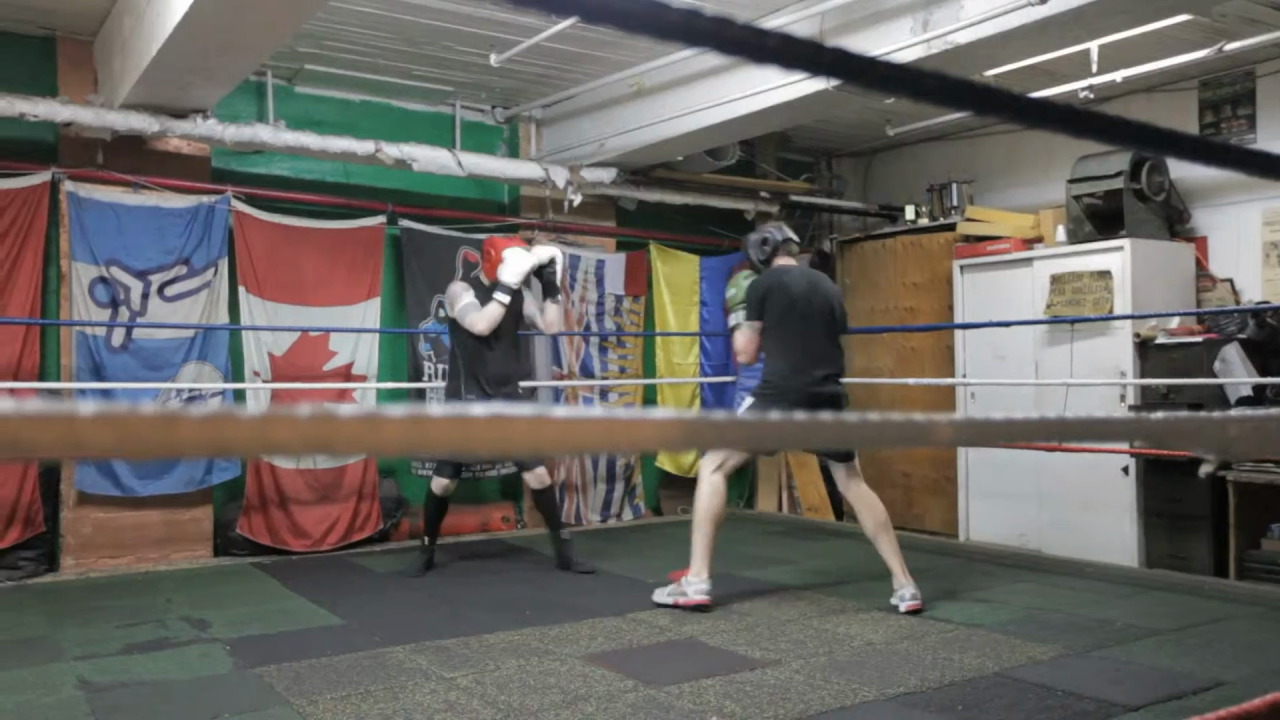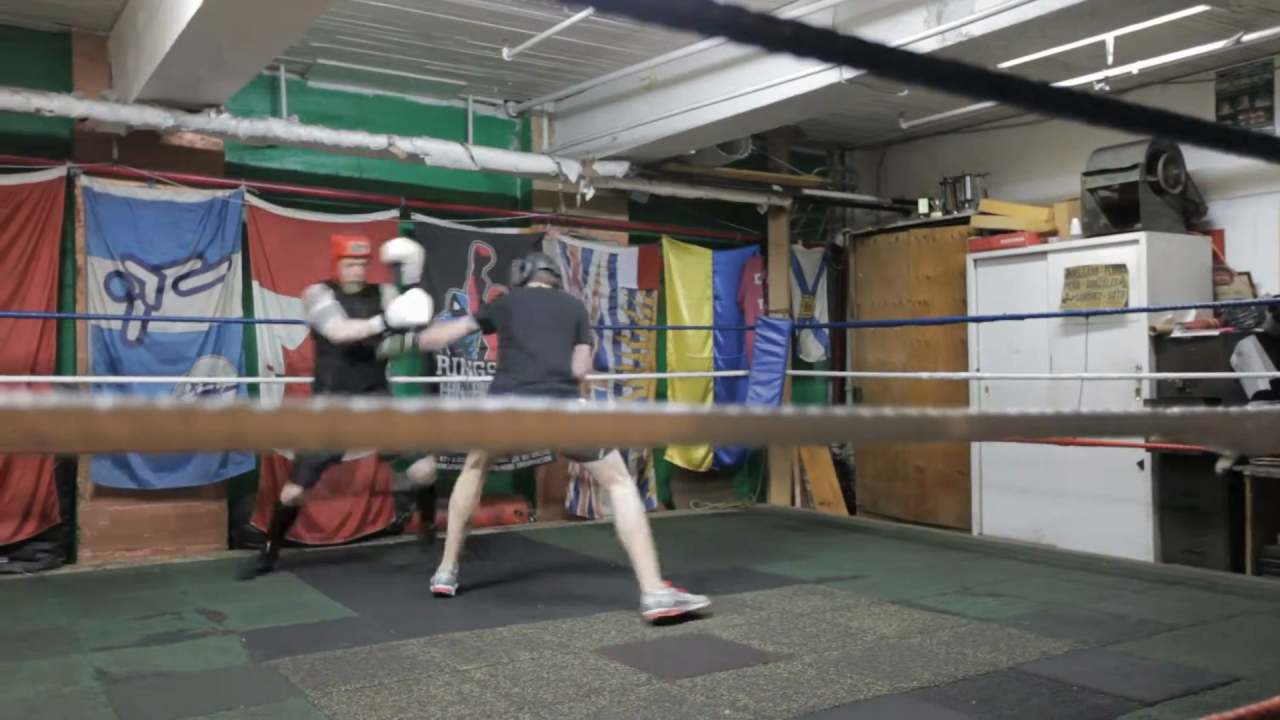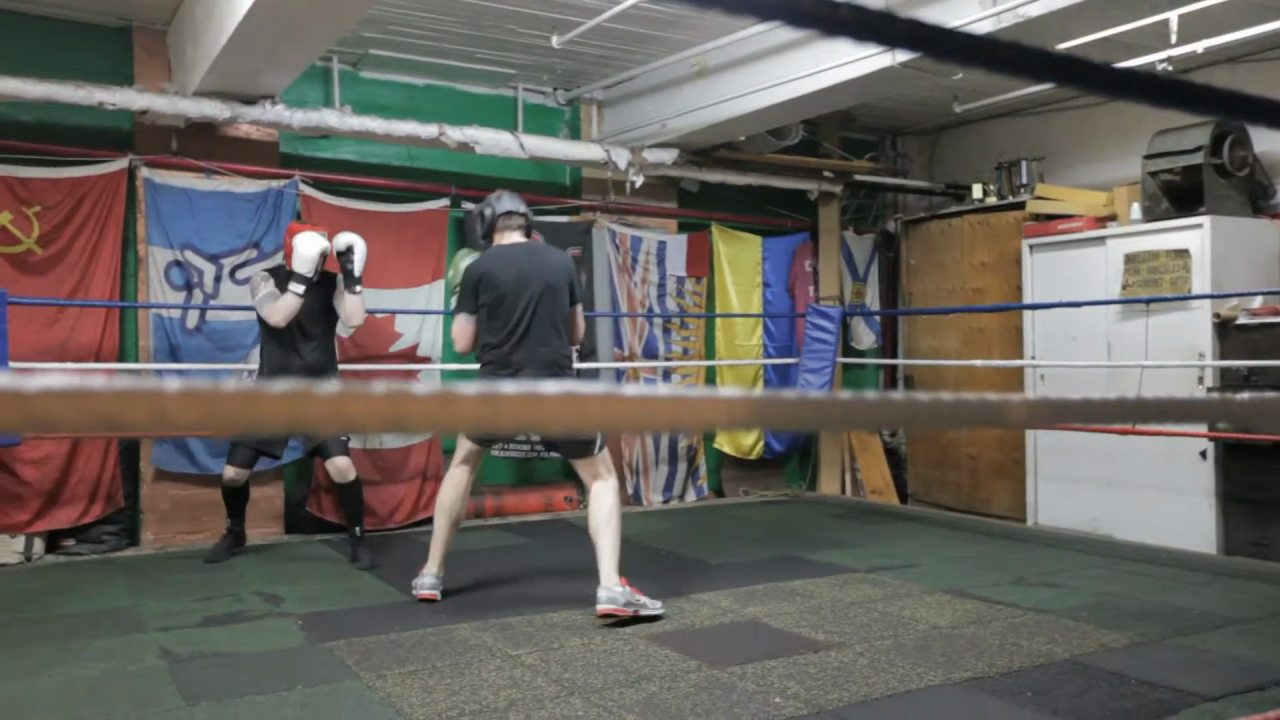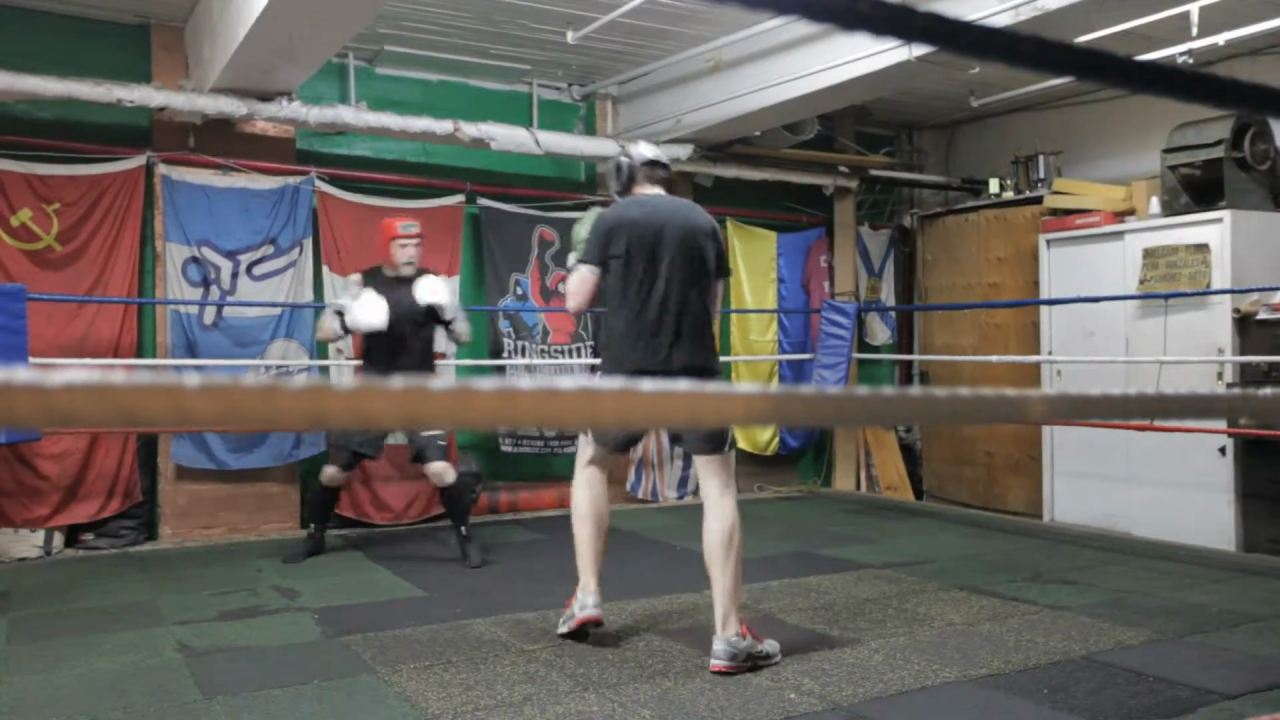
dt=1s
person 1, frame 1
left shoulder: (762, 285)
right shoulder: (828, 286)
left elbow: (746, 356)
left wrist: (738, 314)
left hip: (779, 395)
right hip: (827, 397)
left knee: (713, 467)
right knee: (854, 484)
left ankle: (695, 580)
right ankle: (905, 586)
person 1, frame 2
left shoulder: (504, 303)
right shoulder: (574, 308)
left elbow: (446, 334)
left hip: (506, 401)
right hip: (558, 402)
left knee: (474, 467)
right knee: (621, 484)
left ankle: (446, 572)
right ankle: (655, 592)
person 1, frame 3
left shoulder: (479, 269)
right shoulder: (561, 261)
left elbow: (462, 343)
left wrist: (462, 299)
left knee: (462, 465)
right knee: (602, 478)
left ankle: (431, 574)
right ankle: (612, 587)
person 1, frame 4
left shoulder: (612, 218)
right shoulder: (705, 223)
left elbow: (577, 301)
left wrist: (596, 270)
left hip: (627, 366)
right hip: (695, 368)
left knee: (590, 466)
right knee: (719, 489)
left ankle: (587, 596)
right ankle: (730, 636)
person 2, frame 1
left shoulder: (519, 295)
right shoulder: (460, 290)
left elbow: (551, 326)
right elbow: (480, 325)
left wrist: (551, 285)
right wrist: (505, 286)
left hip: (508, 399)
right hip: (466, 401)
left knee: (537, 473)
right knee: (443, 481)
left ankle: (562, 548)
right ankle: (427, 551)
person 2, frame 2
left shoulder: (380, 293)
right shoulder: (319, 294)
left elbow: (413, 323)
right elbow: (339, 332)
left wrist: (411, 284)
right wrist: (385, 321)
left hip: (377, 398)
left knee: (423, 467)
right knee: (295, 488)
left ankle: (430, 541)
right ankle: (269, 553)
person 2, frame 3
left shoulder: (333, 282)
right shoulder: (266, 280)
left elbow: (354, 320)
right elbow: (277, 317)
left wrist: (352, 276)
right wrist: (300, 276)
left knee: (340, 464)
right knee: (234, 471)
left ankle: (357, 541)
right ankle: (234, 533)
person 2, frame 4
left shoulder: (432, 285)
right shoulder: (360, 284)
left elbow: (464, 336)
right elbow: (322, 332)
left wrist: (445, 312)
right wrist: (347, 320)
left knee: (439, 468)
right knee: (334, 471)
left ankle: (465, 540)
right ankle: (315, 537)
